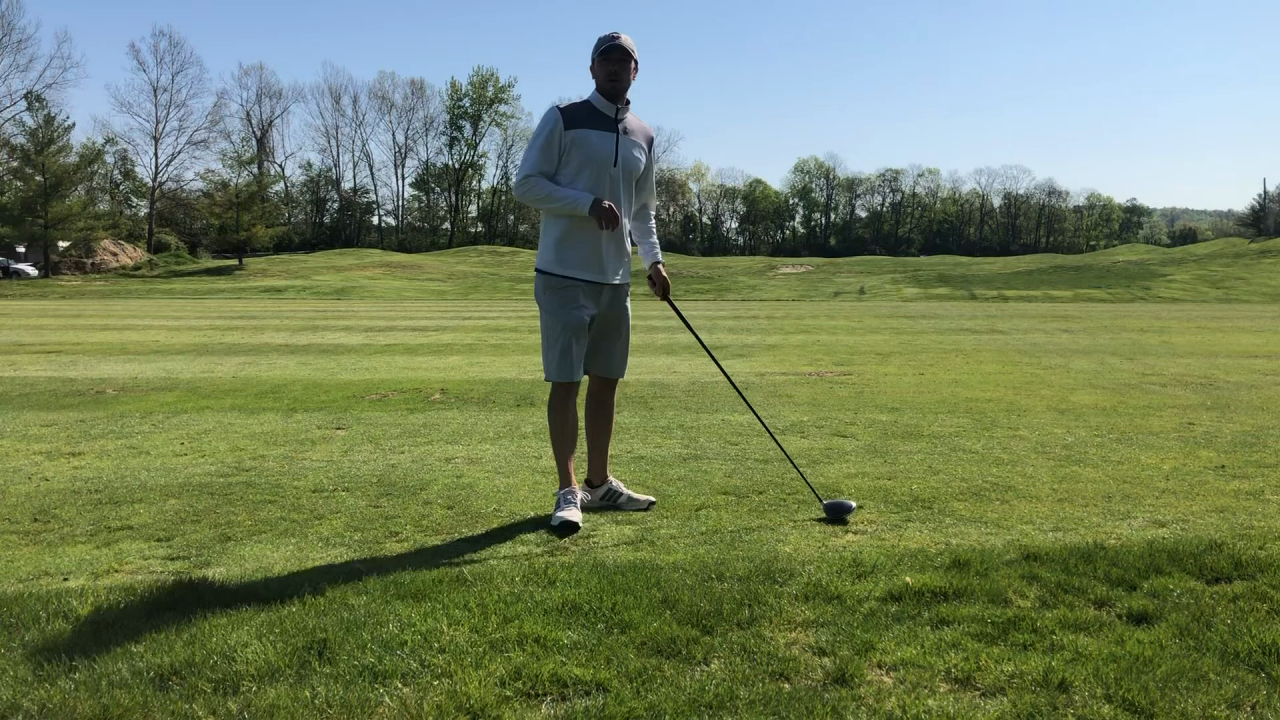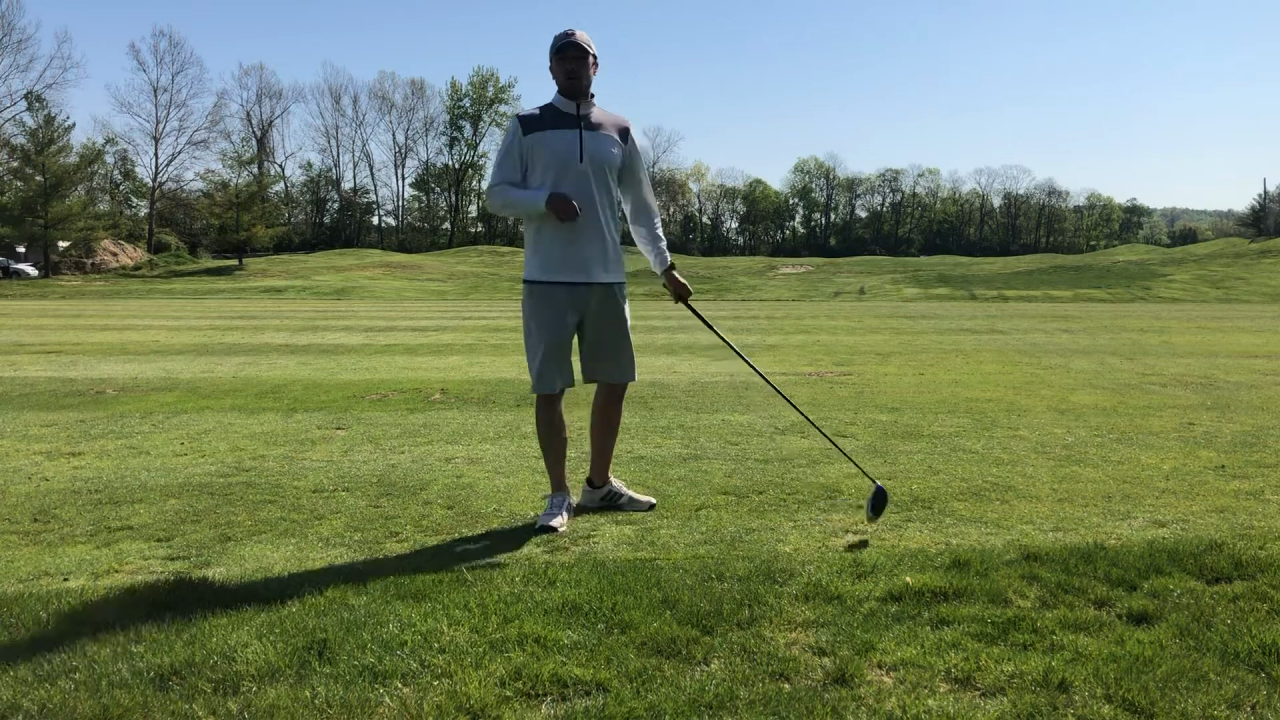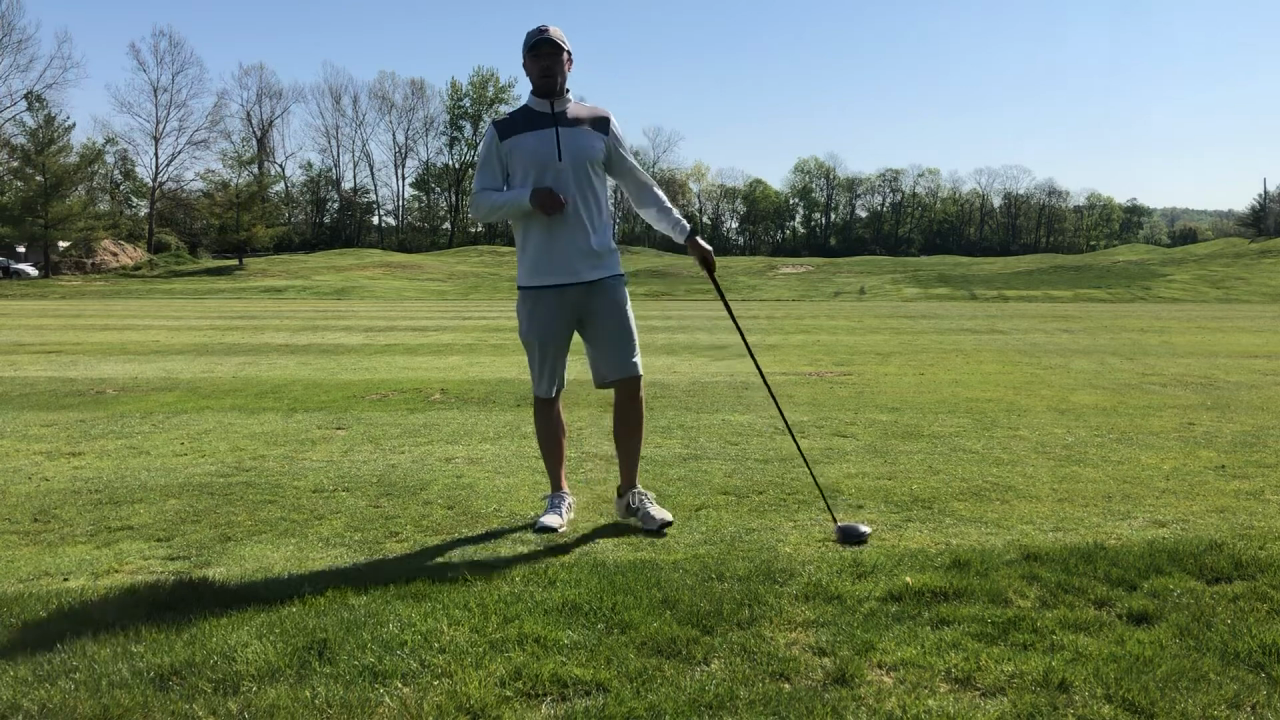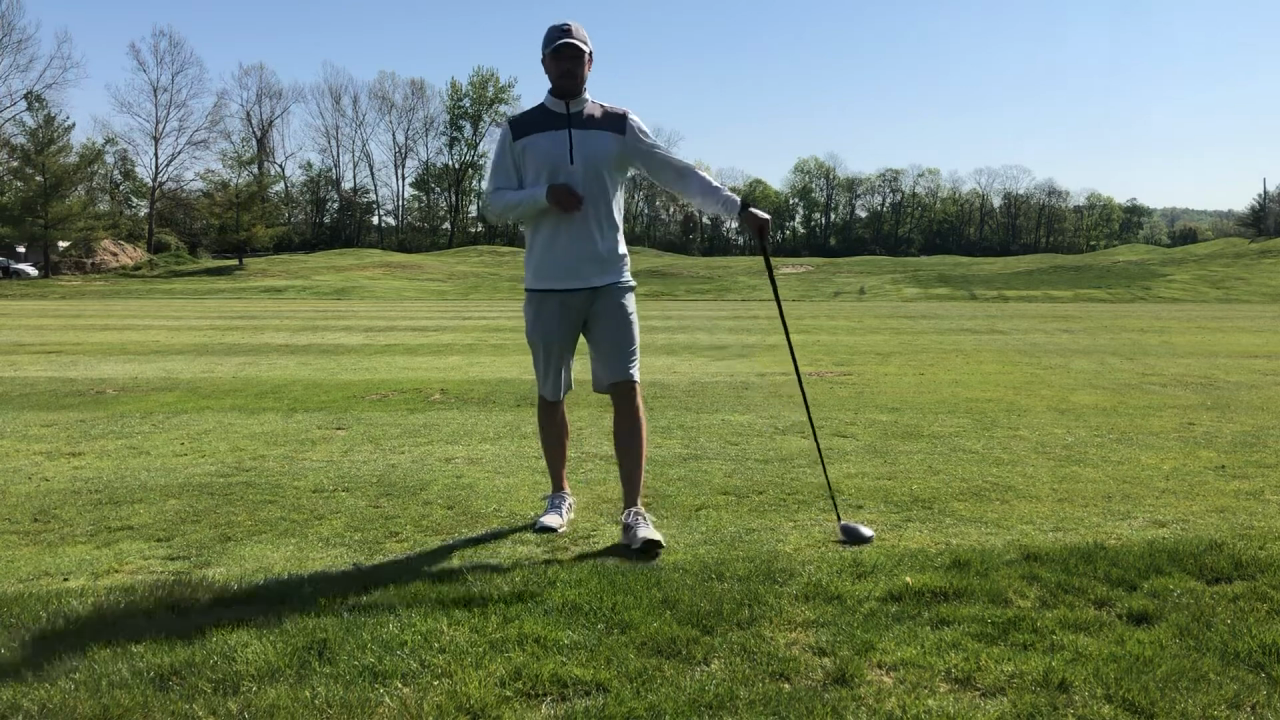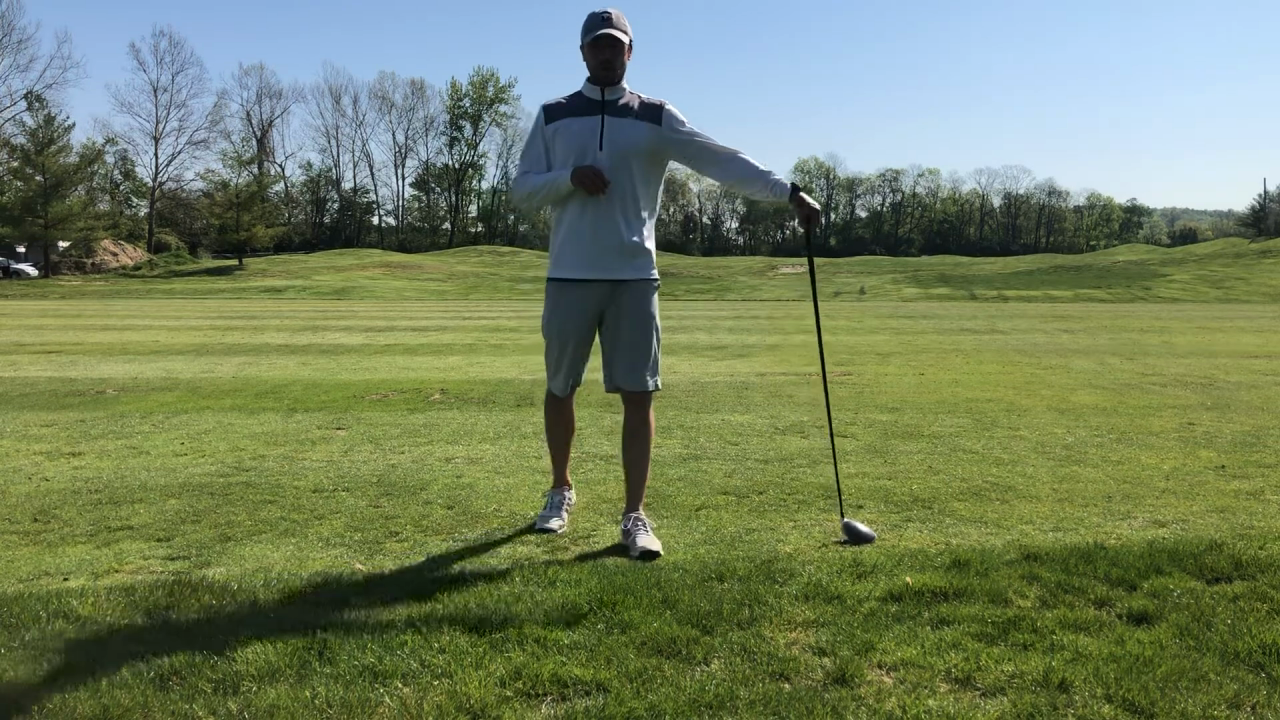
dt=0.4s
person 1, frame 1
left shoulder: (643, 137)
right shoulder: (561, 119)
right elbow: (526, 185)
left wrist: (653, 261)
right wrist: (588, 204)
left hip: (615, 279)
right hip: (563, 276)
left knee: (605, 381)
right knee: (565, 382)
left ankle: (599, 483)
right ankle: (568, 490)
person 1, frame 2
left shoulder: (618, 132)
right shoulder: (525, 127)
left elbow: (641, 205)
right elbow: (497, 195)
left wrist: (666, 265)
right wrist: (545, 200)
left hip: (607, 280)
right hip: (547, 281)
left knee: (615, 383)
right knee: (549, 390)
left ankle: (600, 482)
right ankle: (560, 494)
person 1, frame 3
left shoulder: (599, 124)
right shoulder: (502, 132)
left elbow: (642, 189)
right elbow: (480, 205)
left wrist: (688, 236)
right wrist: (529, 196)
left hip: (603, 276)
right hip: (541, 284)
left knee: (629, 381)
right knee: (546, 393)
left ankle: (630, 492)
right ankle: (560, 495)
person 1, frame 4
left shoulder: (618, 124)
right shoulder: (518, 129)
left elbow: (679, 174)
right elbow: (494, 205)
left wrist: (739, 208)
right wrist: (544, 195)
left hip: (609, 281)
right hip: (548, 285)
left knee: (624, 390)
right knee: (550, 395)
left ankle: (634, 512)
right ankle: (560, 494)
person 1, frame 5
left shoulder: (656, 116)
right shoulder: (553, 115)
left elbow: (723, 161)
right elbow: (522, 190)
left wrist: (788, 191)
right wrist: (570, 177)
left hip: (634, 276)
right hip: (569, 276)
left knee: (637, 396)
right knee: (559, 391)
left ankle: (634, 516)
right ankle: (562, 489)
